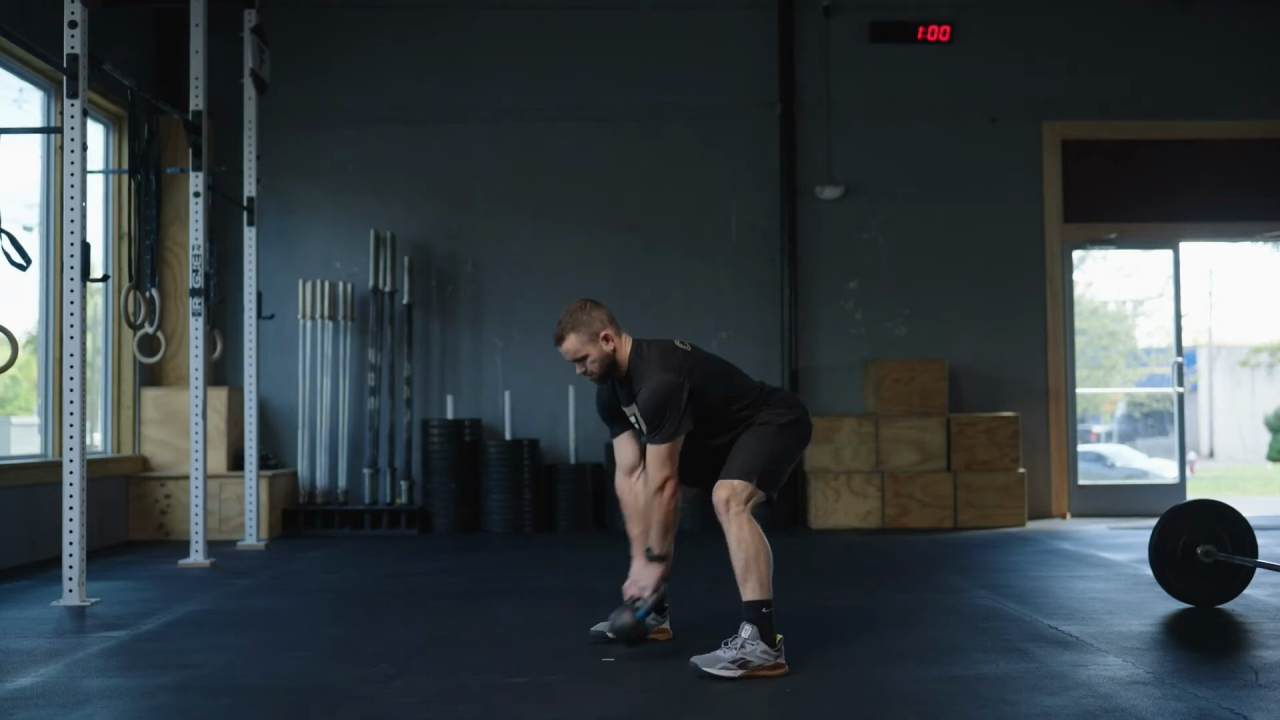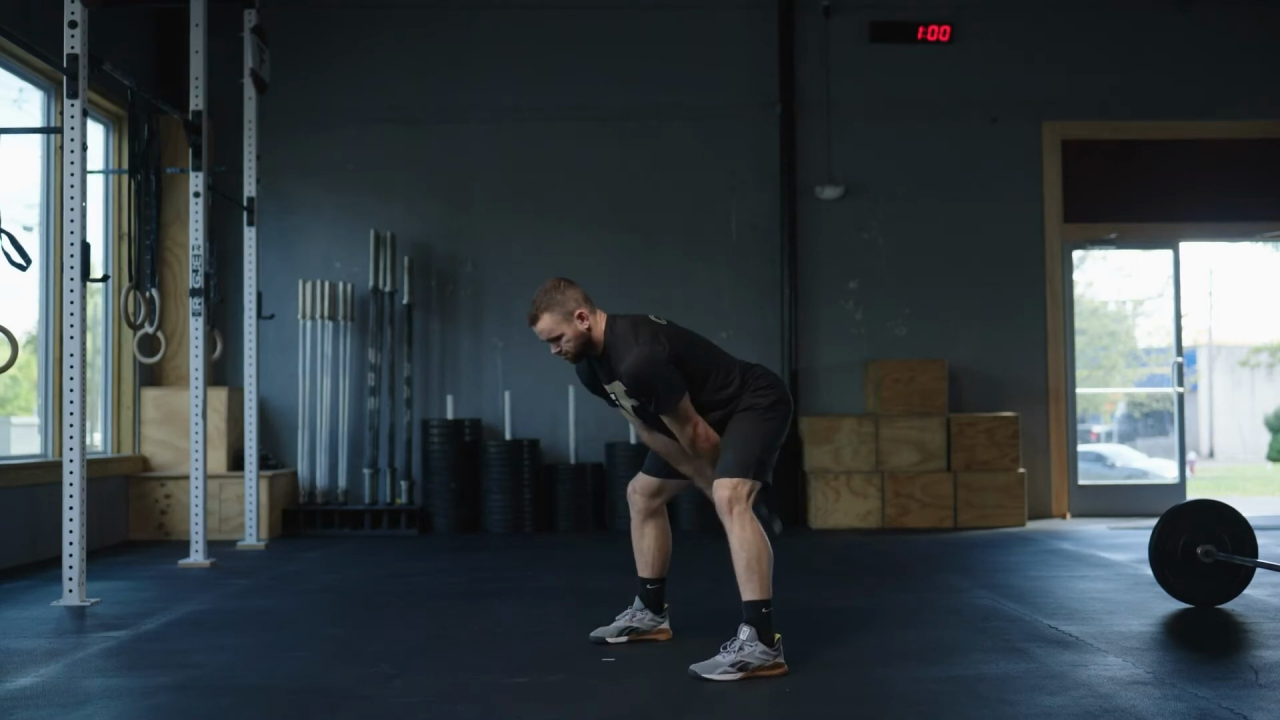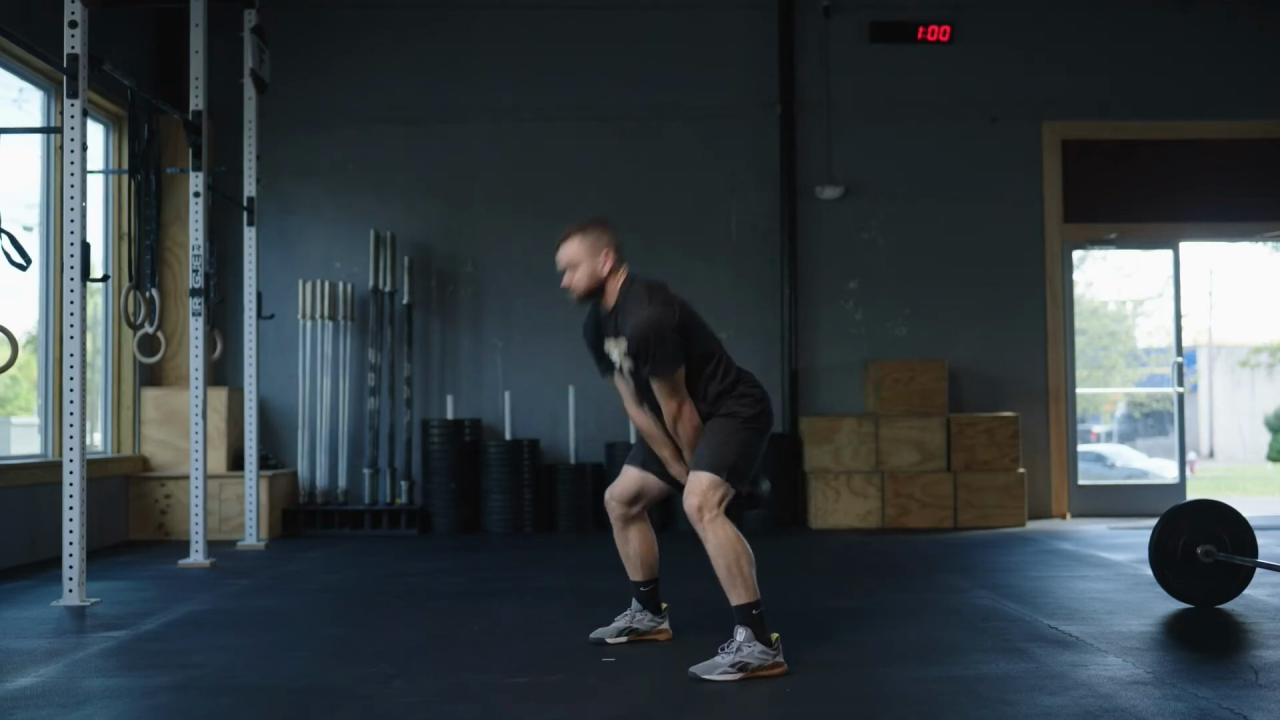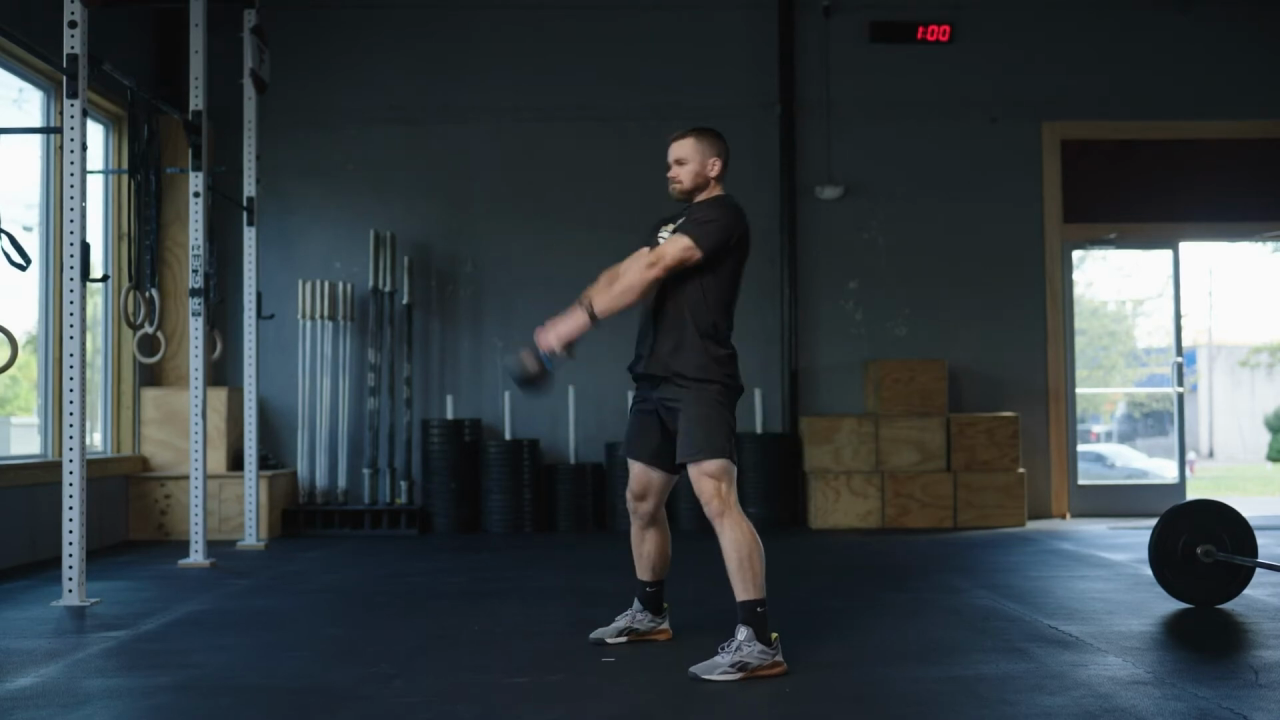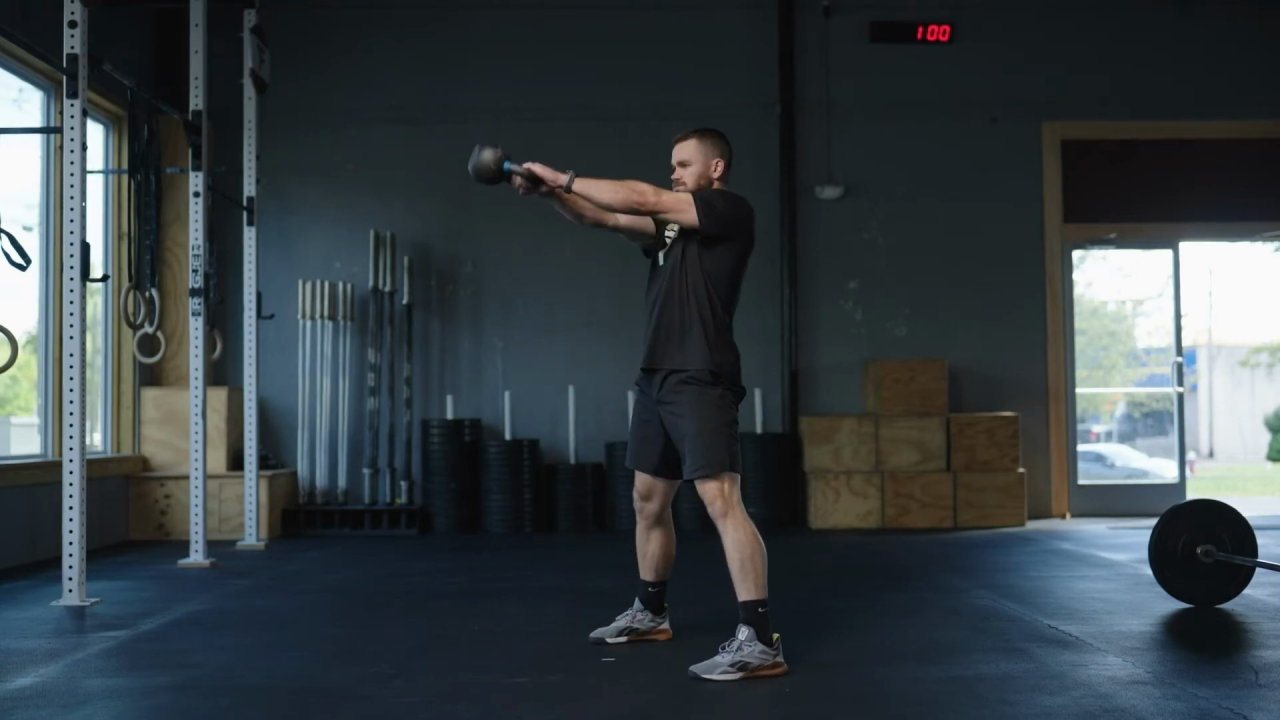
dt=0.3s
person 1, frame 1
left shoulder: (660, 381)
right shoulder: (610, 391)
left elbow: (665, 481)
right elbow: (628, 475)
left wrist: (655, 561)
right wrist: (640, 557)
left hip: (774, 421)
left knee: (728, 499)
right knee: (642, 493)
left ankle: (762, 642)
right ankle: (653, 614)
person 1, frame 2
left shoulder: (639, 356)
right shoulder: (590, 366)
left elbow: (693, 433)
right elbow: (651, 432)
left wrist: (717, 484)
right wrist: (708, 482)
left hip: (755, 402)
right hip: (704, 416)
left knee: (730, 498)
right knee: (641, 493)
left ankle: (760, 642)
right ankle: (650, 612)
person 1, frame 3
left shoulder: (648, 316)
right shoulder: (597, 325)
left elbow: (678, 409)
right elbow: (636, 406)
left wrist: (697, 477)
right wrist: (681, 473)
left hip: (734, 410)
right hip: (682, 422)
left knee: (701, 506)
right knee: (620, 499)
left ankle: (759, 642)
right ankle: (649, 613)
person 1, frame 4
left shoulder: (722, 215)
right shoulder: (675, 224)
left elbow: (652, 270)
right elbow: (619, 275)
left wrist: (581, 316)
right wrist: (573, 316)
left hip: (699, 381)
right hip: (652, 383)
left knee: (715, 499)
right knee: (642, 500)
left ankle: (759, 641)
right ankle: (649, 612)
person 1, frame 5
left shoulder: (731, 210)
right shoulder: (673, 221)
left elbow: (643, 197)
right elbow: (608, 218)
left wrist: (562, 176)
right wrist: (549, 190)
left hip: (702, 380)
right hip: (656, 379)
left knee: (721, 502)
right knee: (648, 502)
left ankle: (759, 641)
right ankle: (650, 613)
